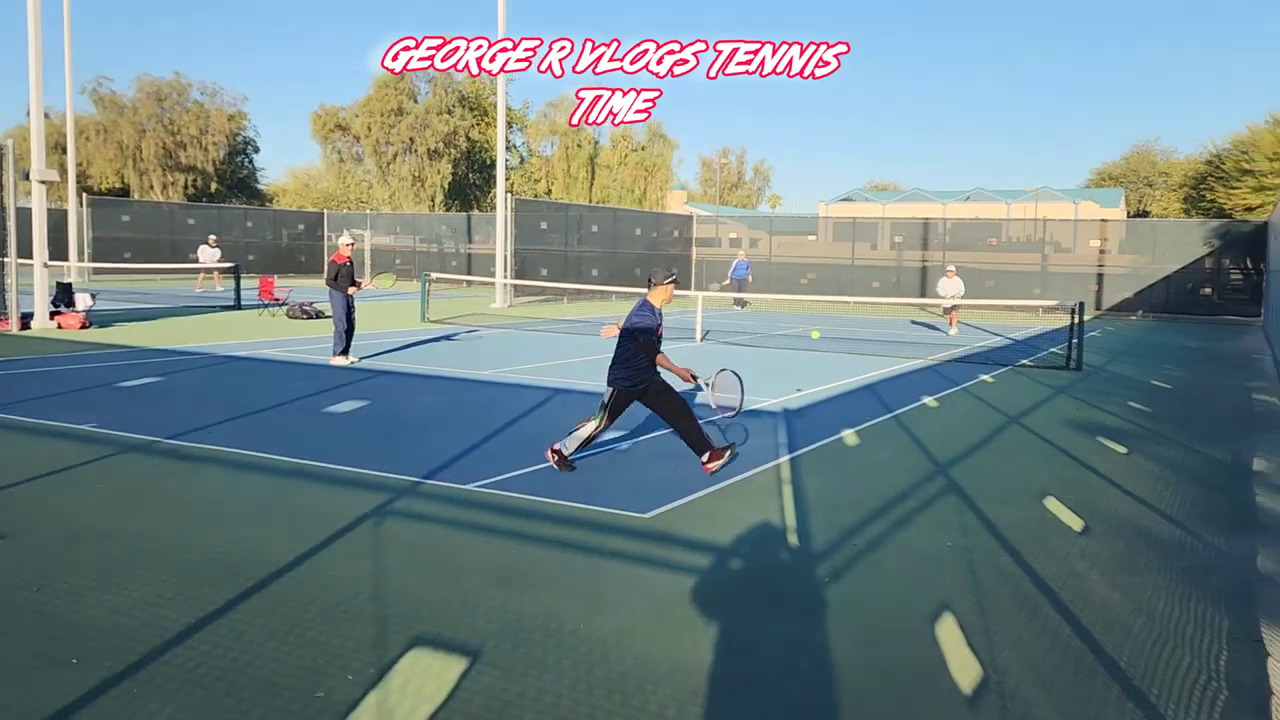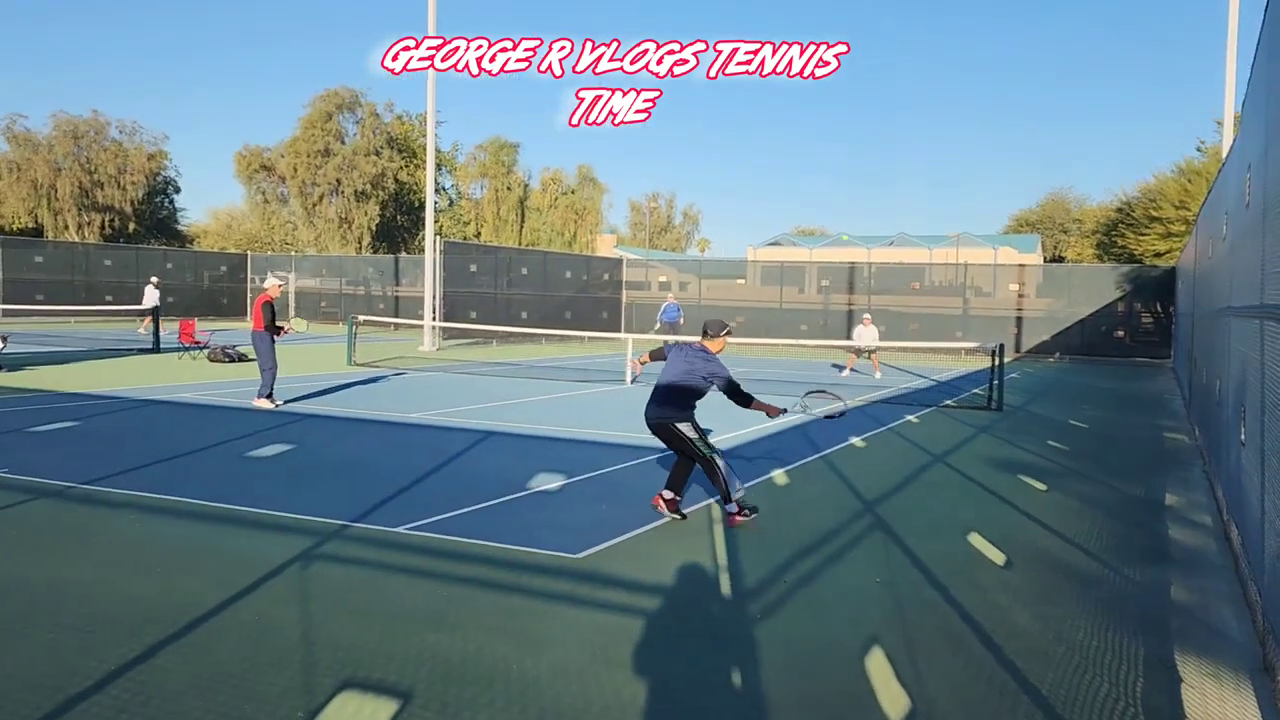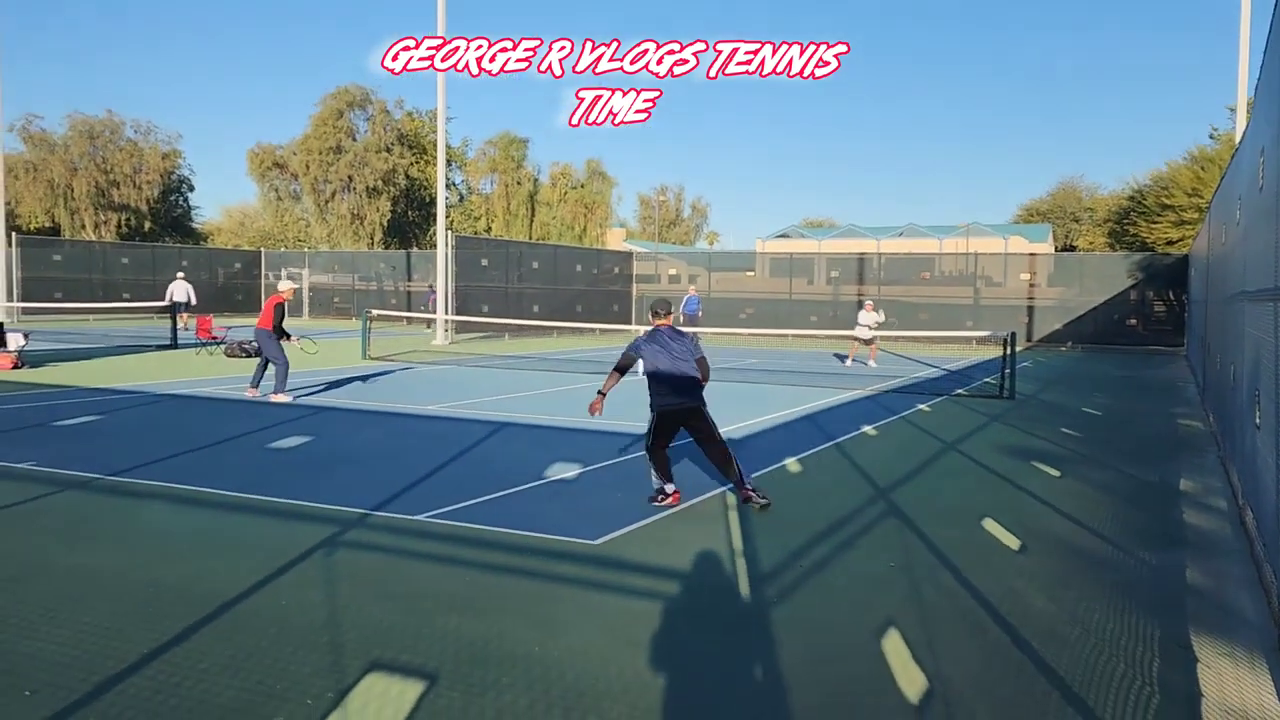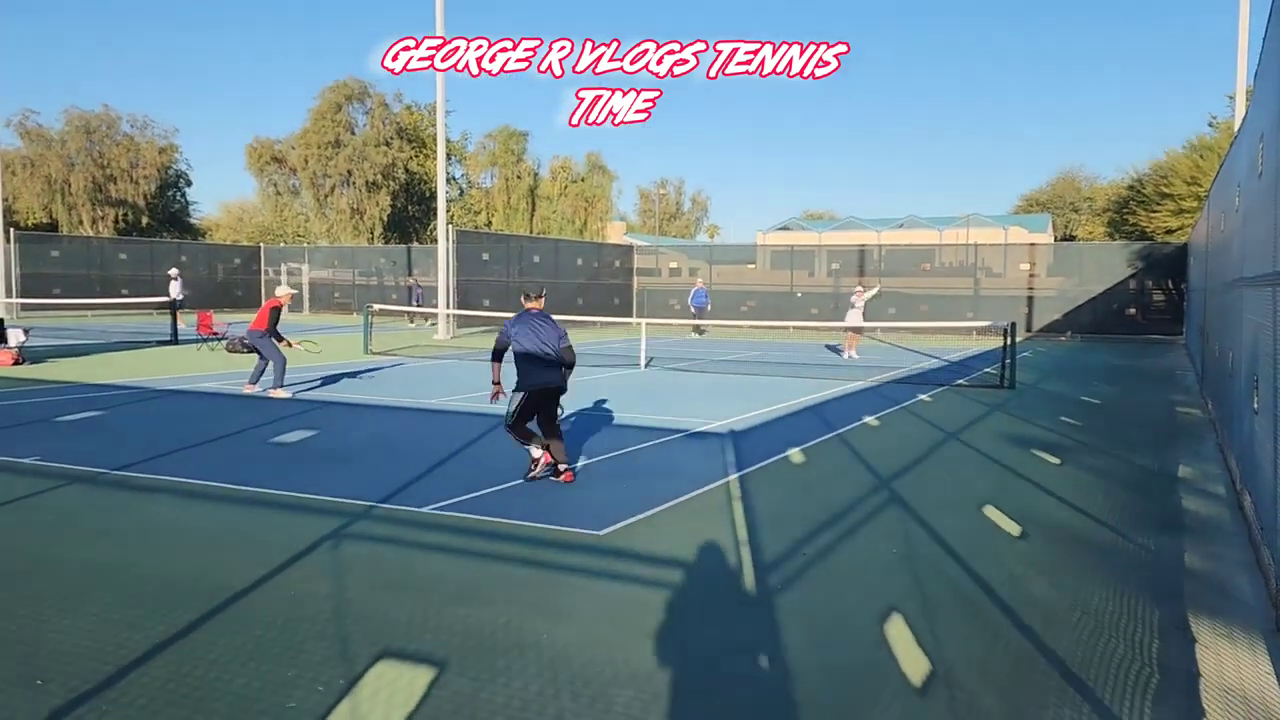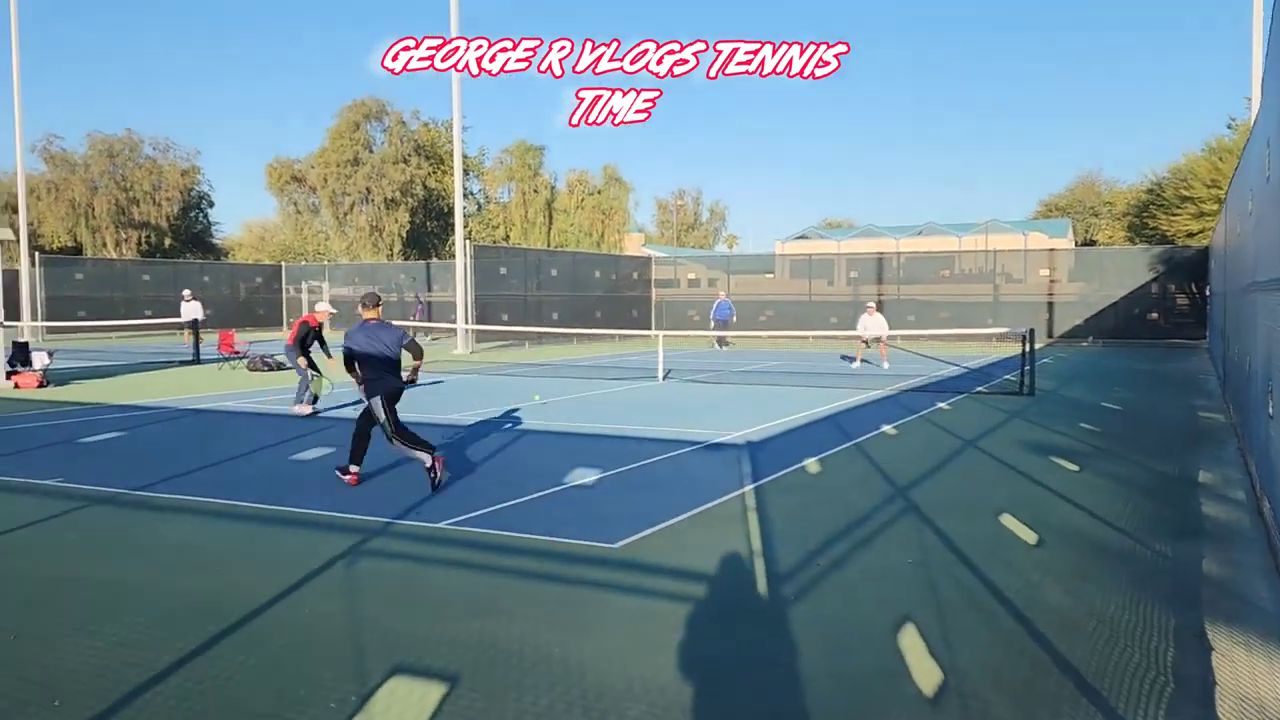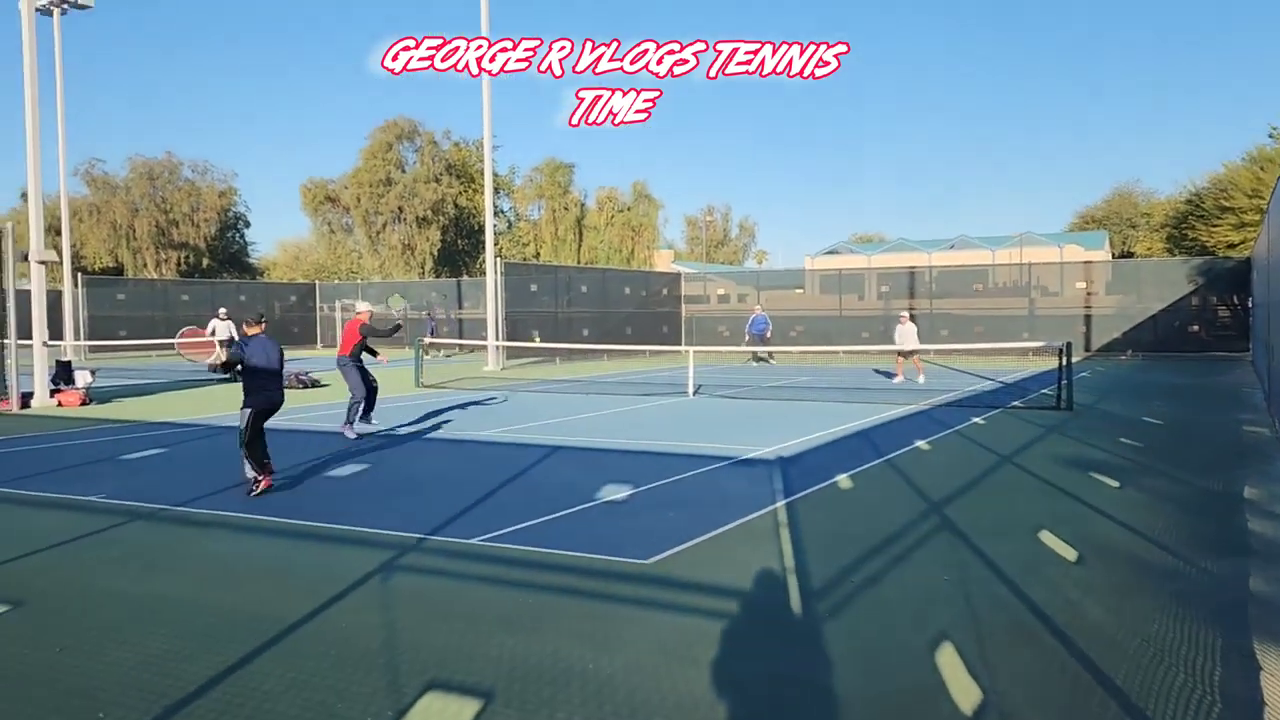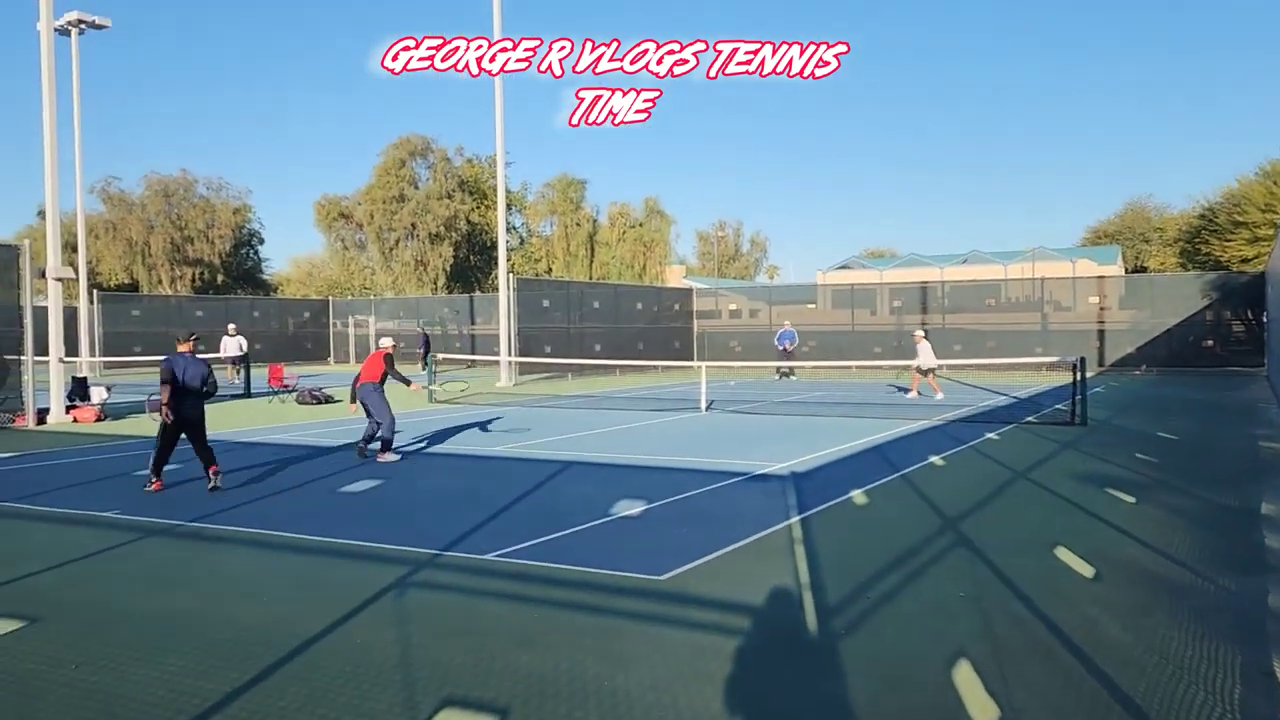
dt=0.5s
person 1, frame 1
left shoulder: (652, 310)
right shoulder: (645, 315)
right elbow: (651, 354)
left wrist: (620, 329)
right wrist: (677, 371)
left hip: (647, 377)
right hip: (624, 382)
left knee: (678, 408)
right knee: (600, 422)
left ankle: (708, 456)
right ankle: (559, 452)
person 1, frame 2
left shoulder: (679, 349)
right shoulder: (713, 365)
left elbow: (655, 354)
right elbow: (739, 397)
left wrist: (640, 361)
right wrist: (769, 409)
left hip: (654, 417)
right hip: (674, 418)
left knee: (688, 455)
right knee: (710, 459)
left ankle: (667, 498)
right ankle: (735, 509)
person 1, frame 3
left shoulder: (643, 342)
right shoulder: (688, 338)
left elbow: (620, 369)
right elbow: (704, 373)
left wrist: (601, 395)
left hip: (663, 407)
right hip: (692, 403)
left knee: (656, 448)
right knee: (717, 447)
left ankle: (668, 491)
right ankle: (746, 491)
person 1, frame 4
left shoulder: (513, 323)
right shoulder: (554, 324)
left elbow: (497, 353)
right elbow: (570, 359)
left wrist: (496, 383)
right wrist: (561, 382)
left hip: (530, 384)
right hip: (554, 383)
left knee: (513, 423)
right knee: (549, 425)
left ankle: (539, 452)
right ankle: (563, 469)
person 1, frame 5
left shoulder: (352, 334)
right shoulder: (395, 330)
left elbow: (349, 364)
right elbow: (418, 352)
left wrist: (359, 380)
right wrist: (413, 373)
left hip: (377, 389)
right hip: (394, 386)
left knee: (395, 433)
right knee: (363, 424)
left ankle: (431, 459)
right ankle: (352, 471)
person 1, frame 6
left shoulder: (243, 345)
right shoulder: (274, 345)
left elbow: (227, 367)
left hip: (256, 399)
right hip: (276, 398)
left knee: (248, 441)
right knee: (255, 431)
left ankle: (262, 477)
right ankle: (262, 468)
person 1, frame 7
left shoulder: (169, 361)
right shoulder: (203, 364)
left elbow: (166, 383)
right elbow: (212, 390)
left wrist: (164, 405)
left hip: (176, 414)
right hip: (196, 414)
left knee: (163, 447)
right knee: (201, 445)
left ankle: (155, 480)
right ankle: (213, 469)
